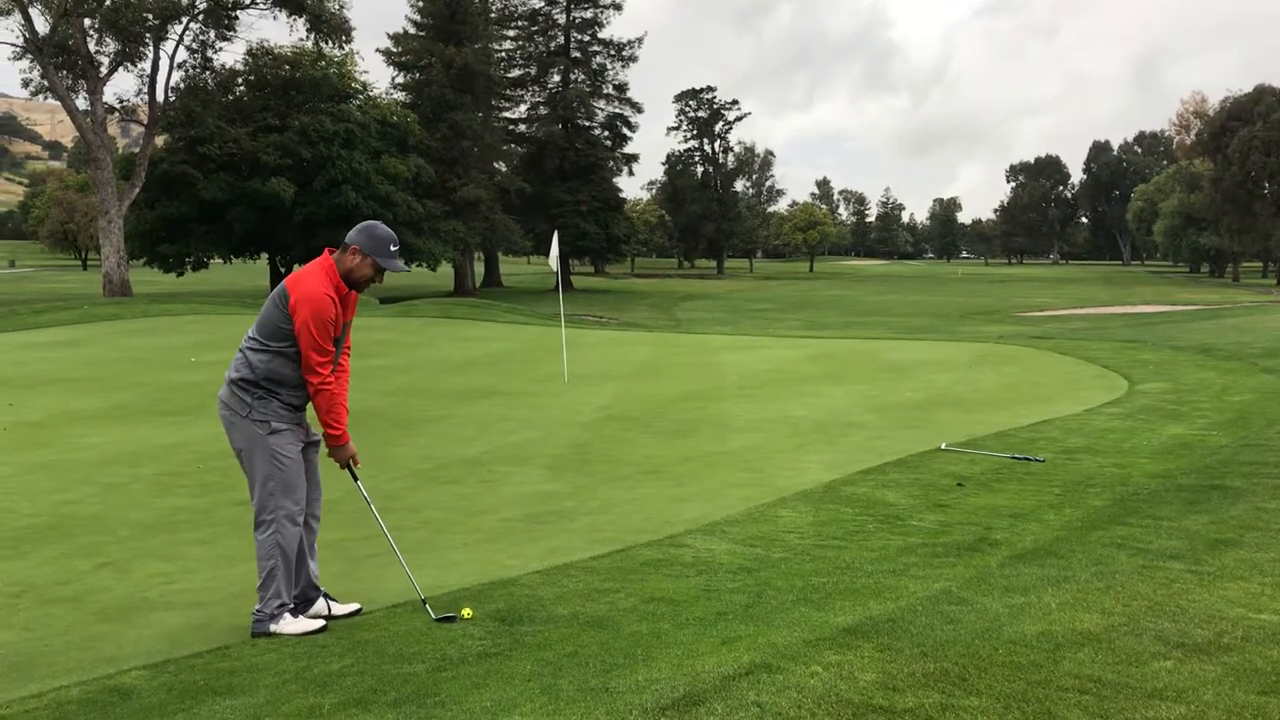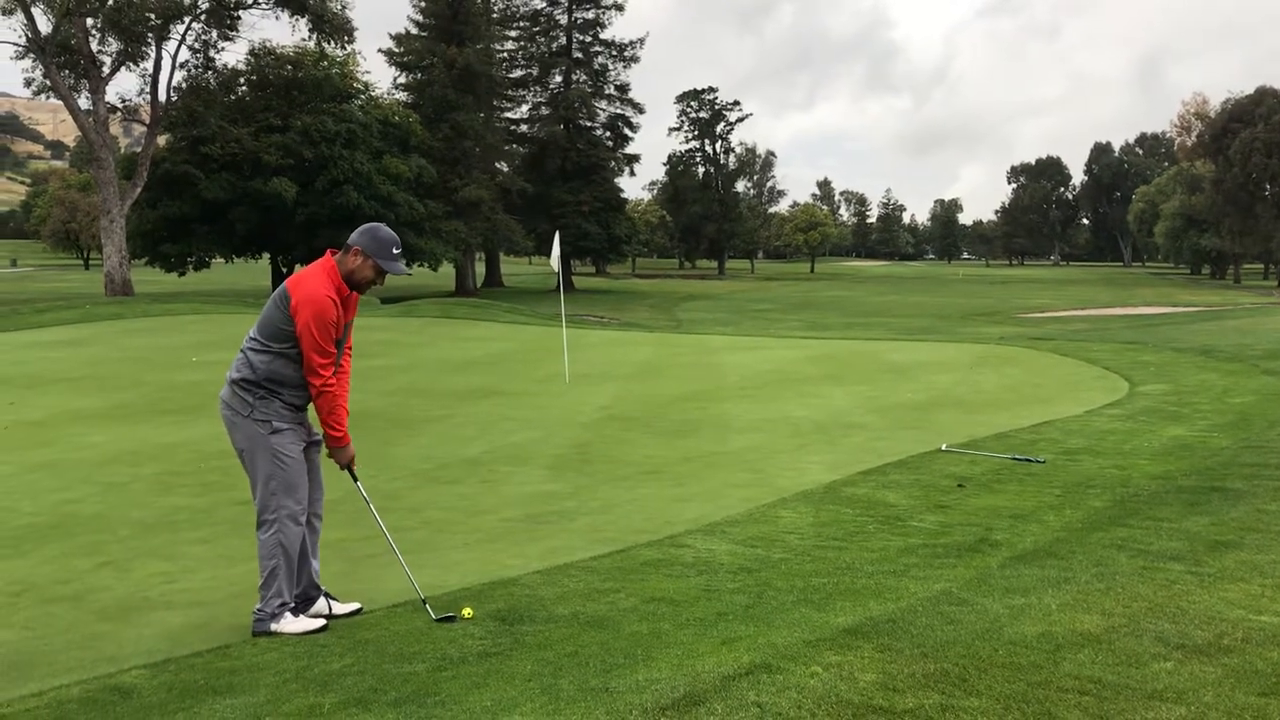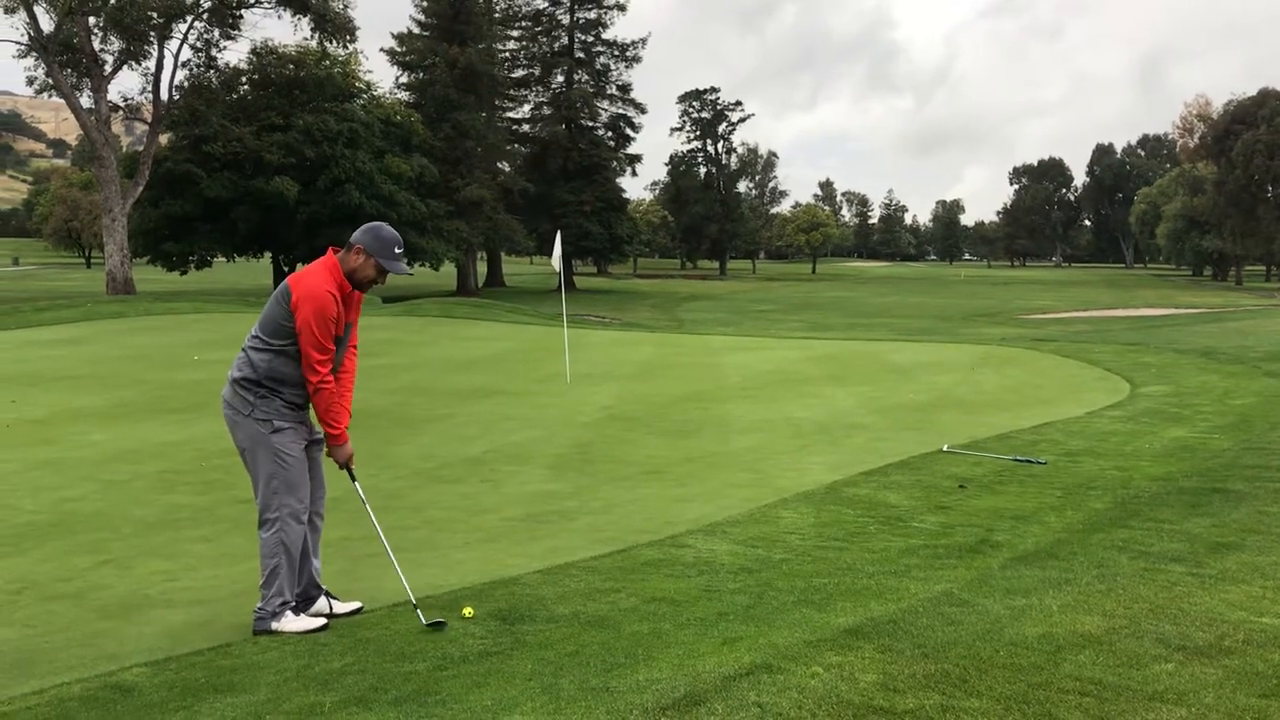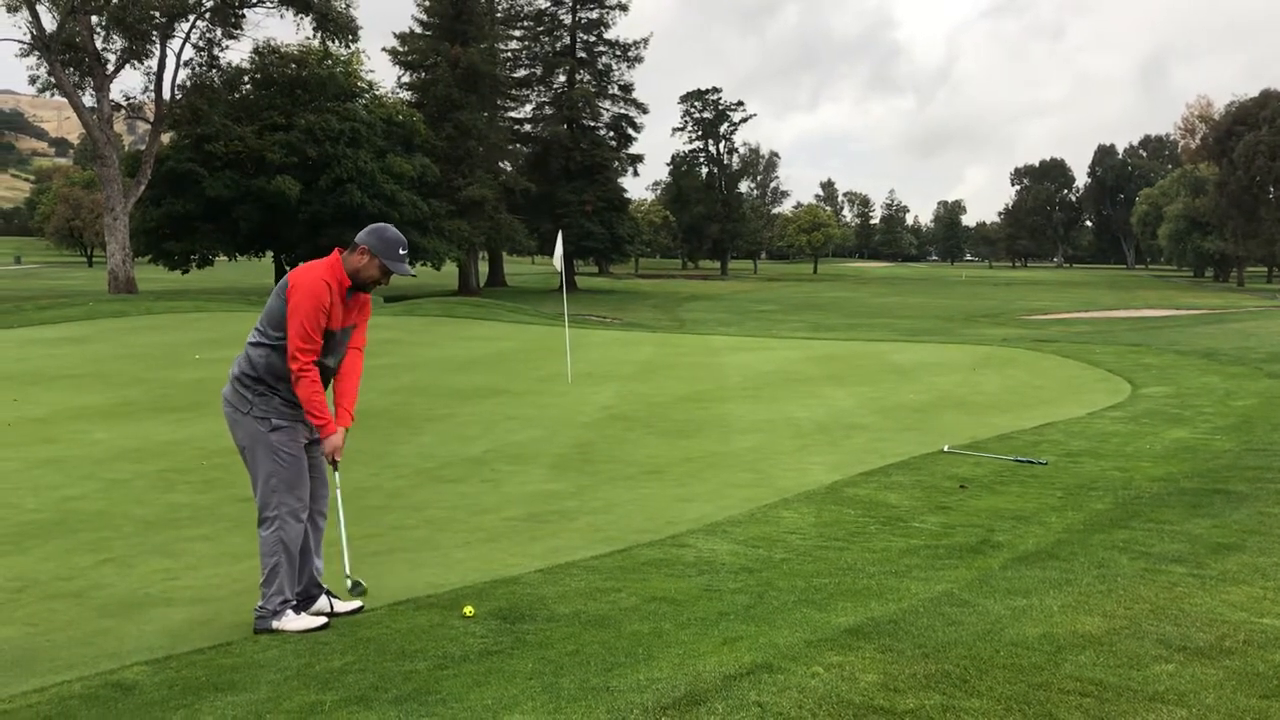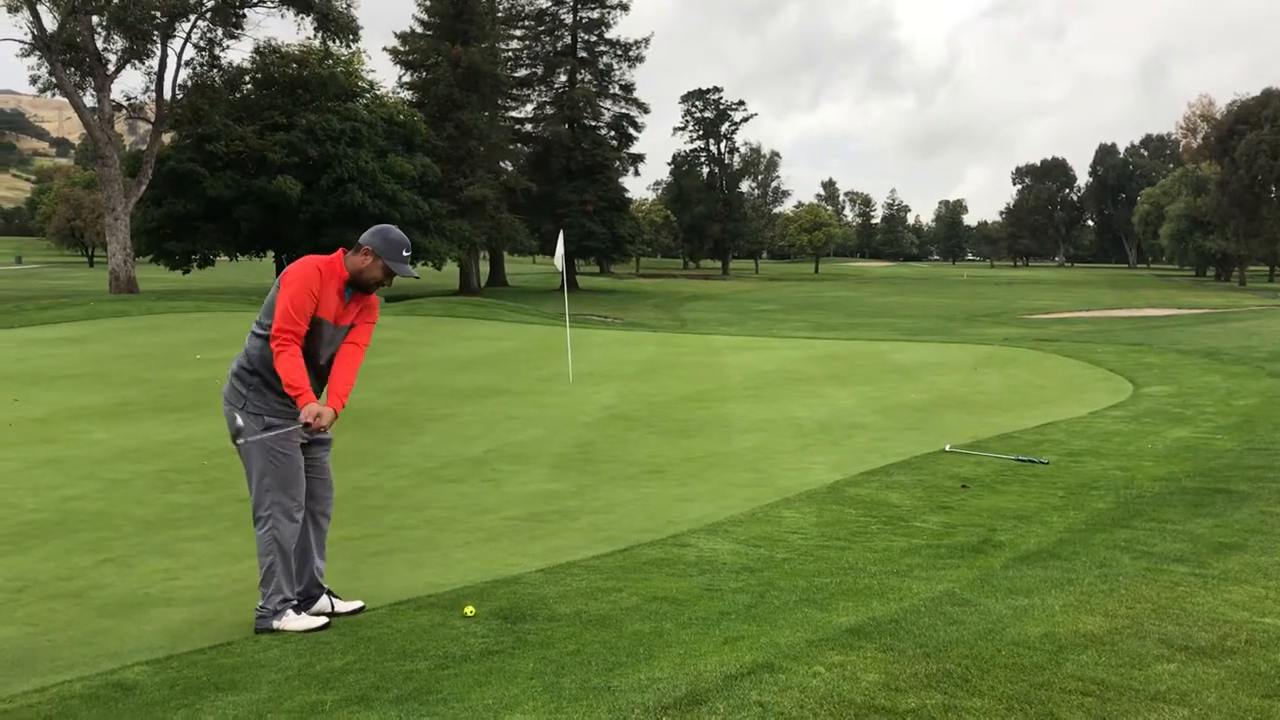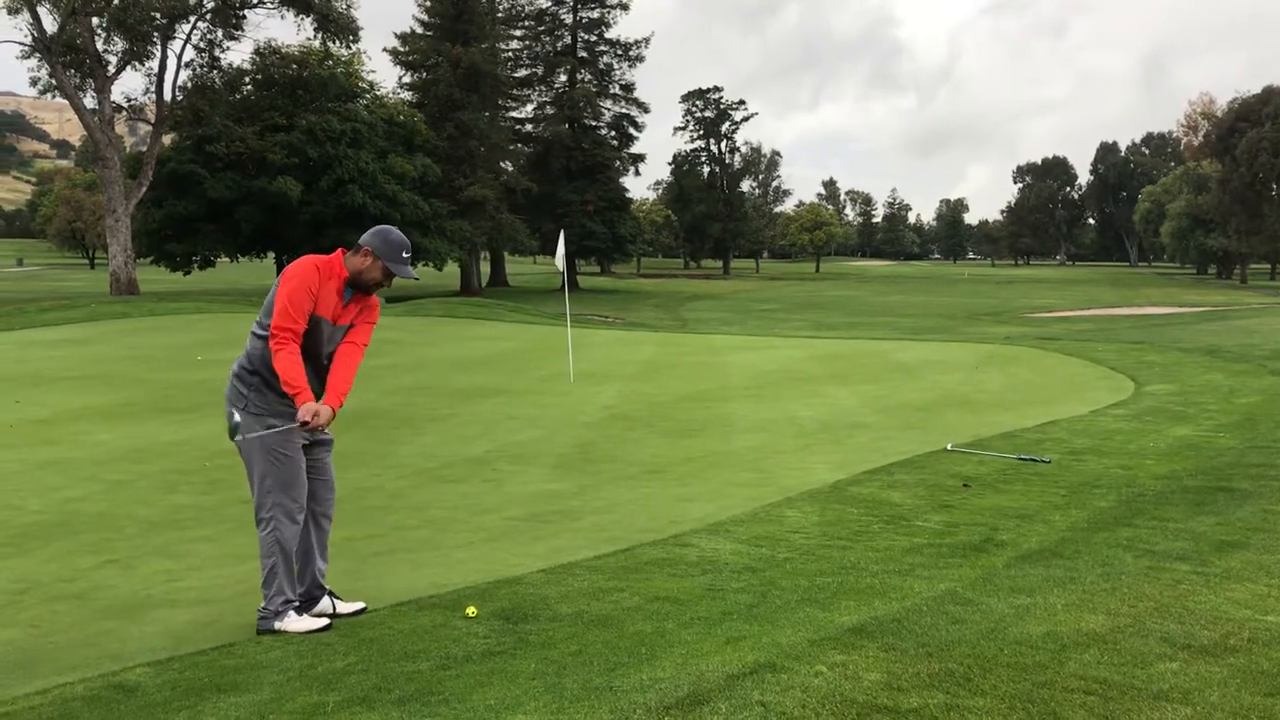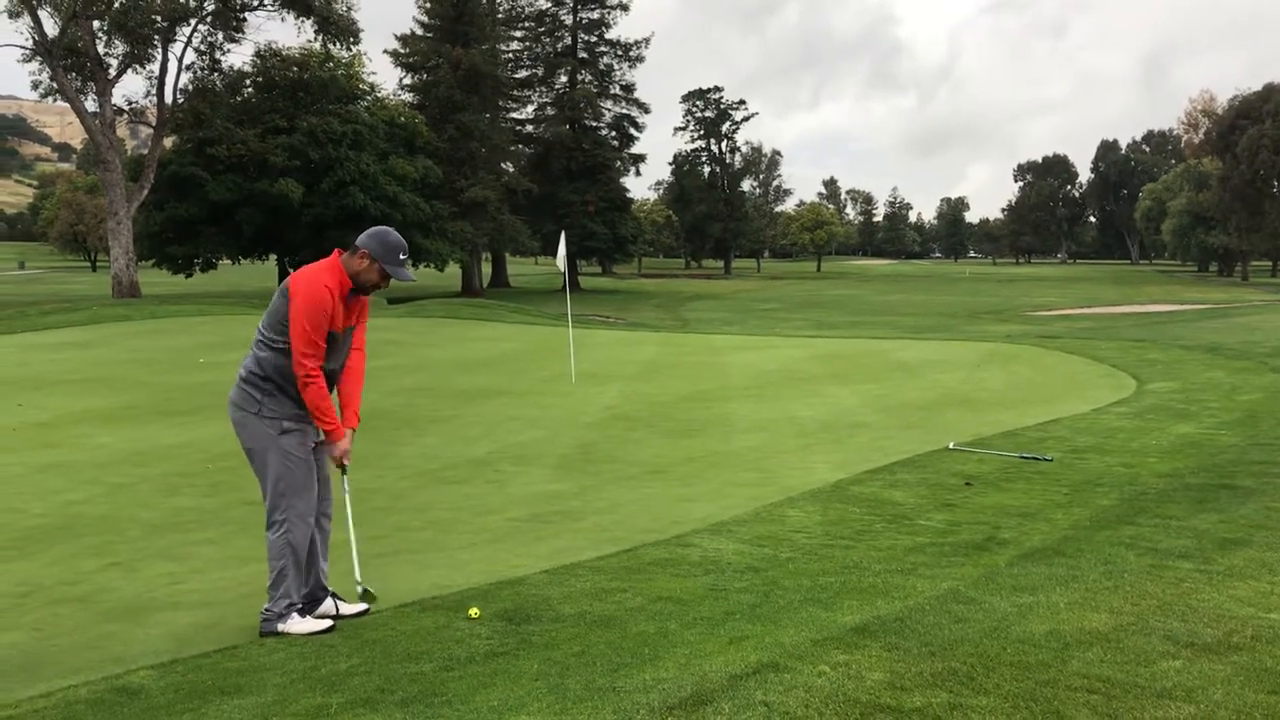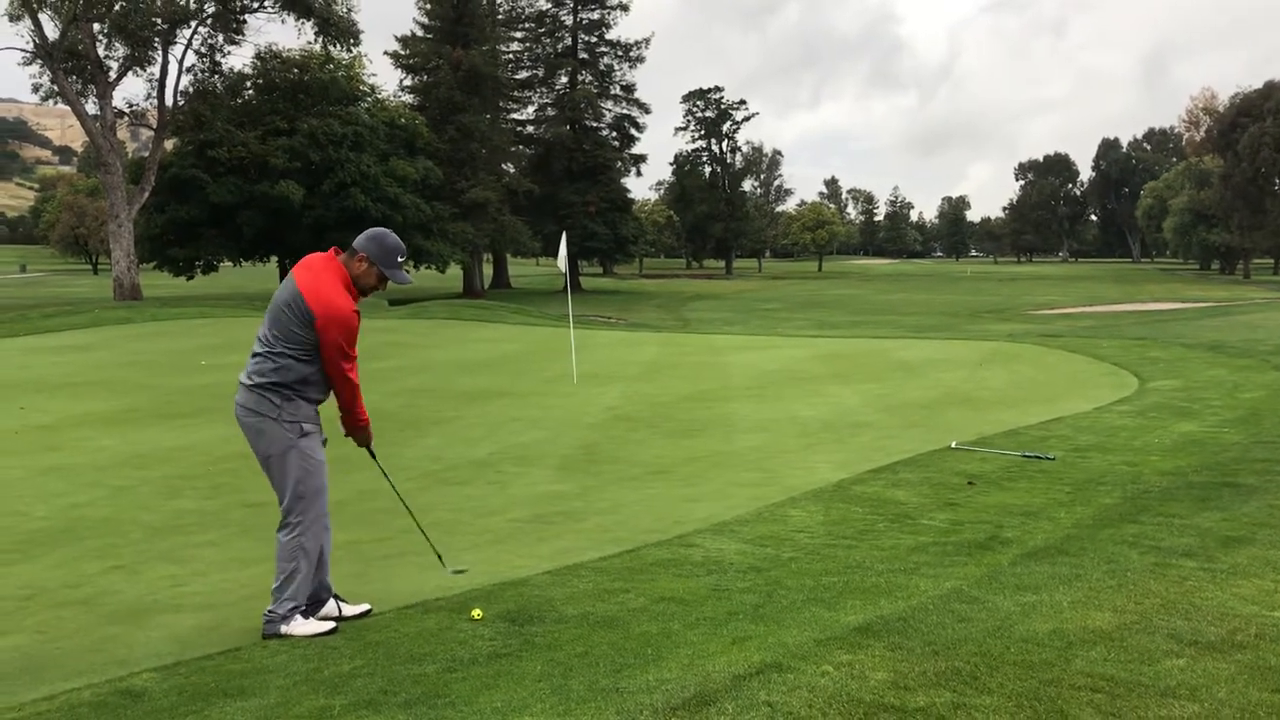
dt=0.2s
person 1, frame 1
left shoulder: (345, 288)
right shoulder: (314, 293)
left elbow: (339, 359)
right elbow: (319, 375)
left wrist: (338, 427)
right wrist: (339, 438)
left hip: (286, 407)
right hip: (257, 406)
left knee: (306, 506)
right knee: (283, 509)
left ankle: (305, 597)
right ankle: (272, 613)
person 1, frame 2
left shoulder: (346, 289)
right shoulder: (316, 295)
left elbow: (341, 360)
right elbow: (321, 377)
left wrist: (337, 429)
right wrist: (340, 439)
left hip: (287, 406)
right hip: (258, 406)
left knee: (308, 505)
right knee: (284, 508)
left ankle: (306, 596)
right ankle: (272, 612)
person 1, frame 3
left shoulder: (350, 290)
right shoulder: (317, 291)
left elbow: (345, 359)
right elbow: (318, 374)
left wrist: (339, 426)
right wrist: (338, 438)
left hip: (289, 405)
right hip: (260, 405)
left knee: (310, 503)
right knee: (286, 507)
left ankle: (307, 595)
right ankle: (273, 610)
person 1, frame 4
left shoulder: (359, 296)
right shoulder: (314, 283)
left elbow: (351, 361)
right elbow: (301, 363)
left wrist: (341, 424)
right wrist: (325, 427)
left hip: (293, 405)
right hip: (261, 403)
left knee: (313, 502)
right knee: (285, 506)
left ankle: (308, 594)
right ankle: (274, 609)
person 1, frame 5
left shoulder: (367, 303)
right shoulder: (310, 273)
left elbow: (349, 357)
right elbow: (284, 342)
left wrist: (331, 407)
right wrist: (306, 399)
left hip: (304, 407)
right hip: (260, 400)
left knee: (317, 500)
right knee: (281, 505)
left ankle: (310, 594)
right ankle: (274, 608)
person 1, frame 6
left shoulder: (368, 305)
right shoulder: (308, 271)
left elbow: (348, 357)
right elbow: (282, 341)
left wrist: (329, 405)
right wrist: (303, 398)
left hip: (305, 408)
right hip: (263, 401)
left knee: (319, 502)
right knee: (284, 507)
left ankle: (311, 595)
right ankle: (276, 609)
person 1, frame 7
left shoulder: (359, 299)
right shoulder: (316, 286)
left elbow: (352, 361)
right elbow: (307, 367)
left wrist: (348, 427)
right wrist: (332, 431)
left hip: (300, 407)
right hip: (267, 406)
left knee: (318, 505)
right knee: (294, 508)
left ankle: (314, 597)
right ankle: (280, 612)
person 1, frame 8
left shoulder: (318, 264)
right shoulder: (336, 302)
right elbow: (343, 373)
left wrist: (354, 417)
right wrist: (360, 425)
left hip: (286, 405)
right hip: (278, 410)
left knee: (314, 505)
right knee: (306, 509)
left ankle: (316, 599)
right ankle: (283, 614)
